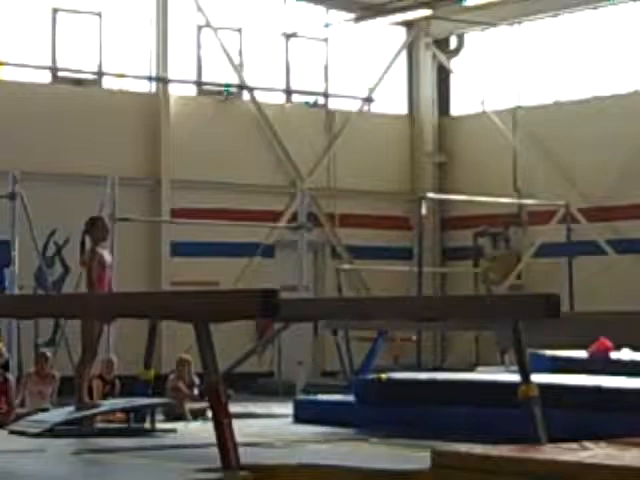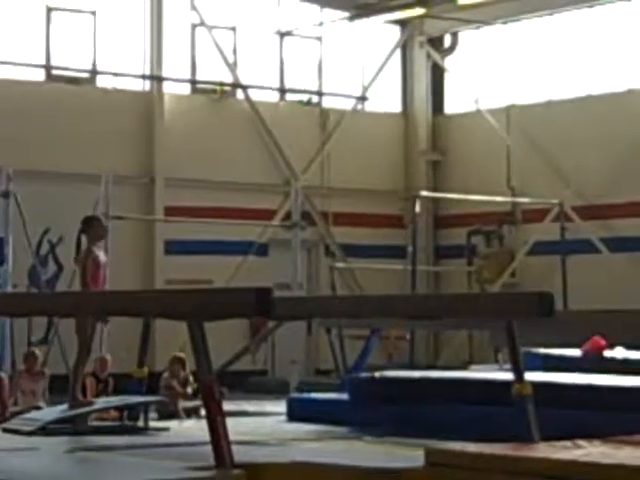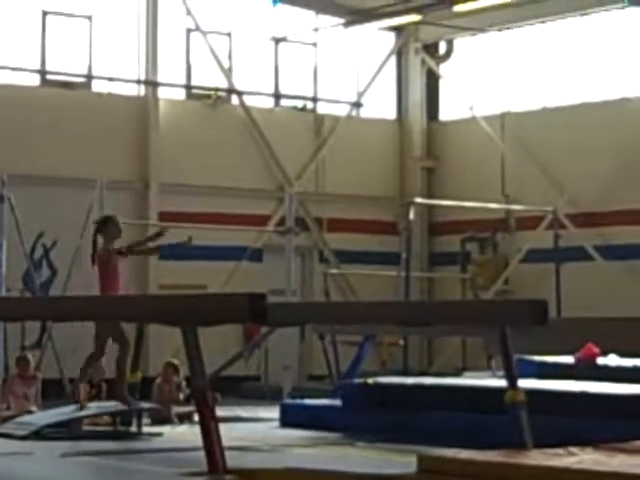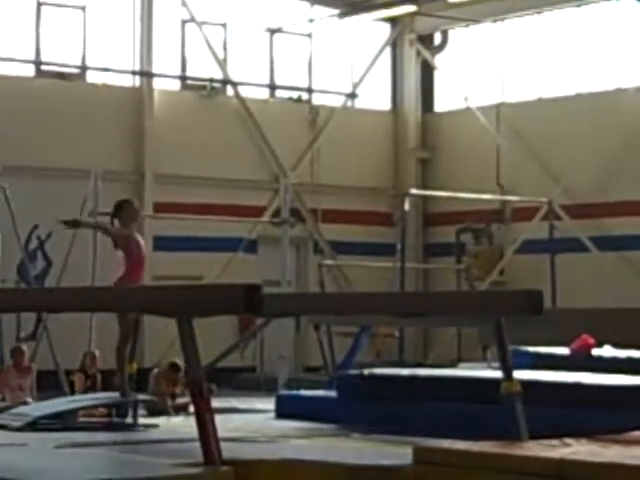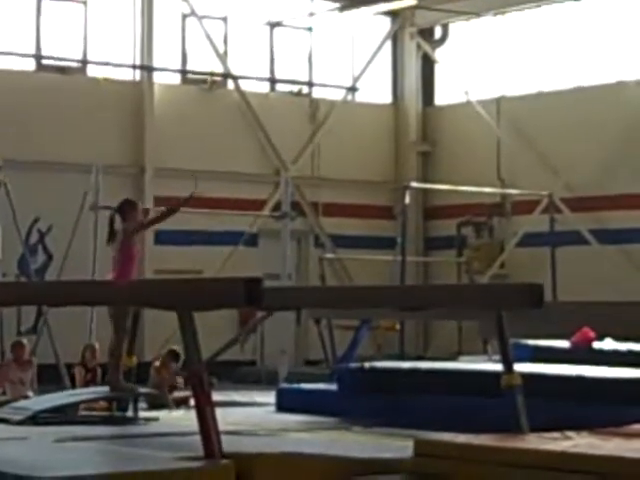
dt=0.7s
person 1, frame 1
left shoulder: (105, 253)
right shoulder: (93, 253)
right elbow: (92, 283)
left knee: (91, 353)
right knee: (88, 353)
left ankle: (84, 397)
right ankle: (81, 398)
person 1, frame 2
left shoulder: (100, 251)
right shoulder: (89, 252)
right elbow: (86, 283)
left knee: (86, 351)
right knee: (84, 351)
left ankle: (77, 394)
right ankle: (75, 395)
person 1, frame 3
left shoulder: (114, 251)
right shoulder: (106, 251)
left elbow: (143, 251)
right elbow: (130, 250)
right wrist: (153, 238)
left knee: (99, 352)
right knee: (123, 344)
left ankle: (80, 389)
right ankle: (121, 390)
person 1, frame 4
left shoulder: (132, 232)
right shoulder: (123, 234)
right elbow: (104, 227)
right wrist: (83, 223)
left hip: (134, 288)
right hip: (125, 288)
left knee: (131, 334)
right knee: (126, 334)
left ankle: (123, 376)
right ankle: (122, 378)
person 1, frame 5
left shoulder: (119, 232)
right shoulder: (130, 230)
right elbow: (159, 218)
right wrist: (183, 203)
left knee: (118, 333)
right knee: (121, 334)
left ankle: (113, 376)
right ankle: (116, 378)
